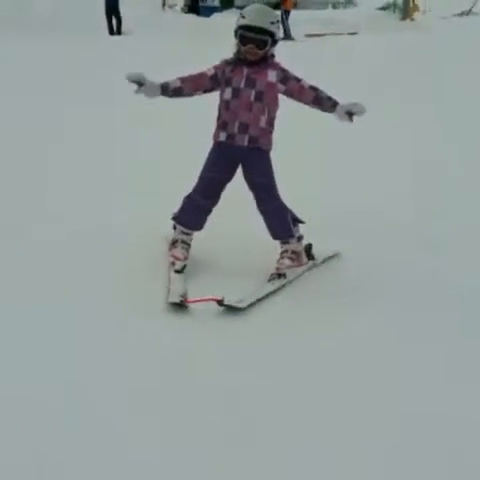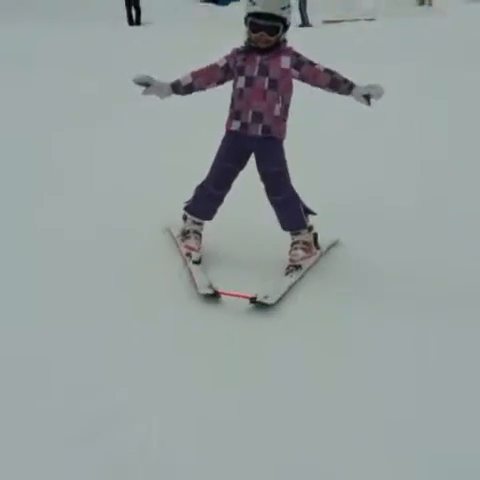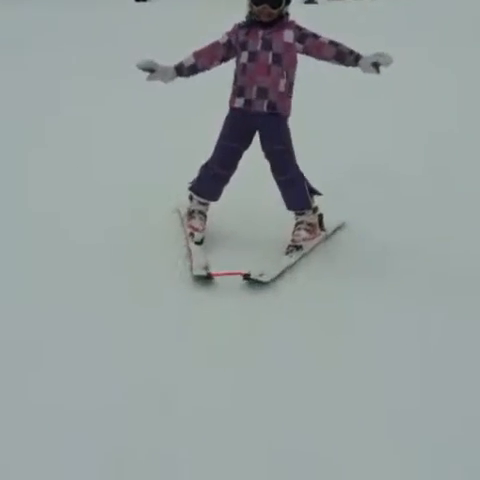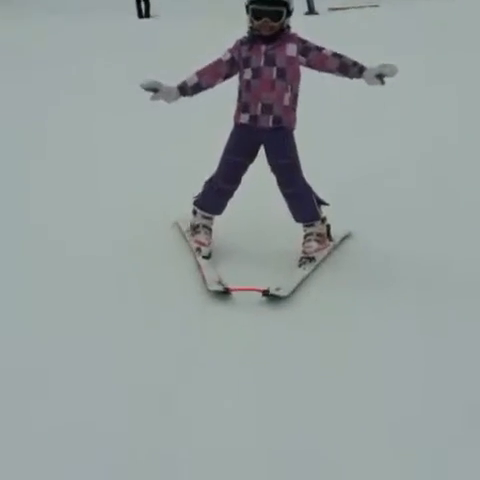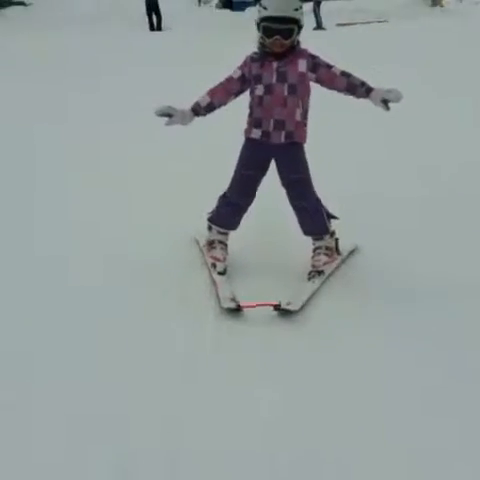
dt=0.2s
person 1, frame 1
left shoulder: (276, 73)
right shoulder: (227, 68)
left elbow: (305, 91)
right elbow: (196, 83)
left wrist: (337, 107)
right wrist: (157, 88)
left hip: (257, 147)
right hip: (224, 143)
left knee: (268, 198)
right knee: (204, 192)
left ankle: (293, 244)
right ankle: (181, 236)
person 1, frame 2
left shoulder: (289, 58)
right shoulder: (238, 56)
left elbow: (320, 74)
right elbow: (208, 75)
left wrist: (354, 90)
right wrist: (169, 87)
left hip: (270, 135)
right hip: (237, 132)
left knee: (279, 187)
right knee: (216, 181)
left ankle: (303, 236)
right ankle: (192, 226)
person 1, frame 3
left shoulder: (292, 33)
right shoulder: (240, 32)
left elbow: (326, 47)
right elbow: (210, 54)
left wrist: (361, 61)
right wrist: (173, 71)
left hip: (274, 114)
right hip: (240, 110)
left knee: (285, 168)
right knee: (220, 162)
left ankle: (308, 216)
right ankle: (197, 206)
person 1, frame 4
left shoulder: (295, 46)
right shoulder: (242, 48)
left elbow: (328, 59)
right elbow: (214, 71)
left wrist: (365, 72)
right wrist: (177, 90)
left hip: (279, 127)
right hip: (245, 125)
left knee: (291, 179)
right knee: (226, 176)
left ankle: (316, 227)
right ankle: (201, 221)
person 1, frame 5
left shoulder: (305, 61)
right shoulder: (253, 63)
left elbow: (337, 77)
right elbow: (225, 89)
left wrist: (372, 93)
right wrist: (191, 112)
left hip: (290, 141)
right hip: (256, 139)
left knee: (302, 193)
right knee: (239, 191)
left ankle: (325, 241)
right ankle: (216, 236)
